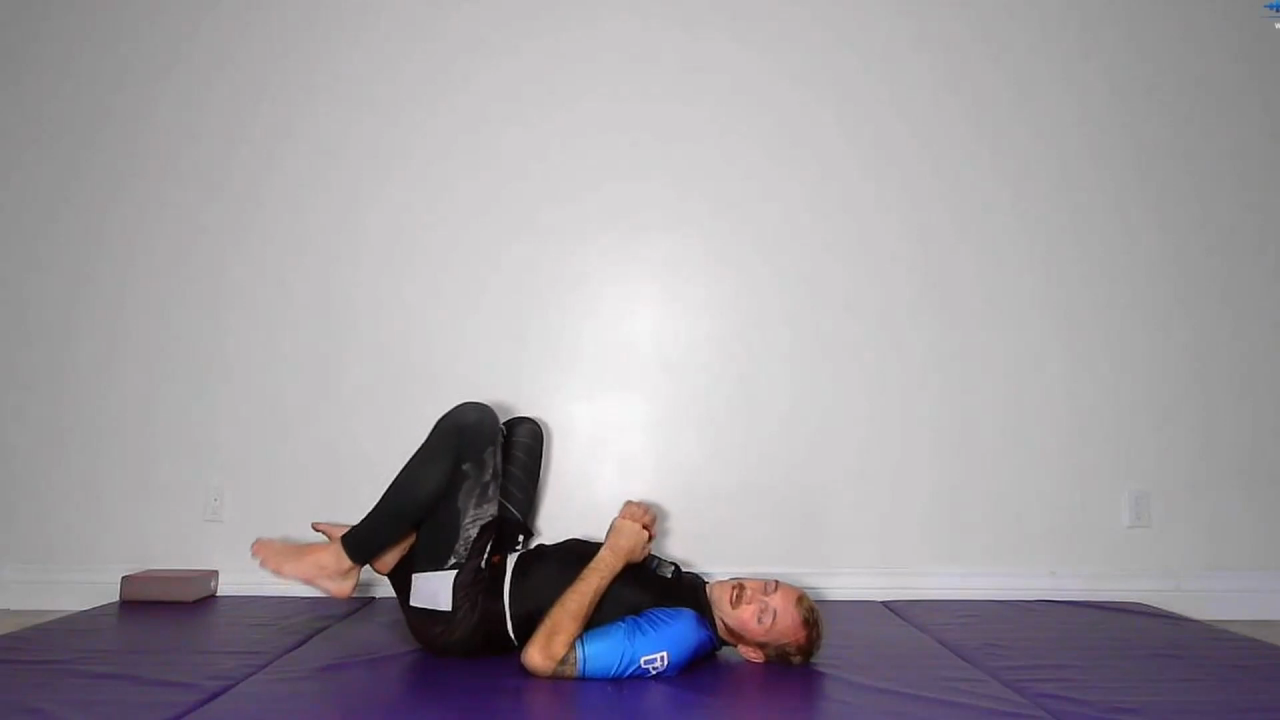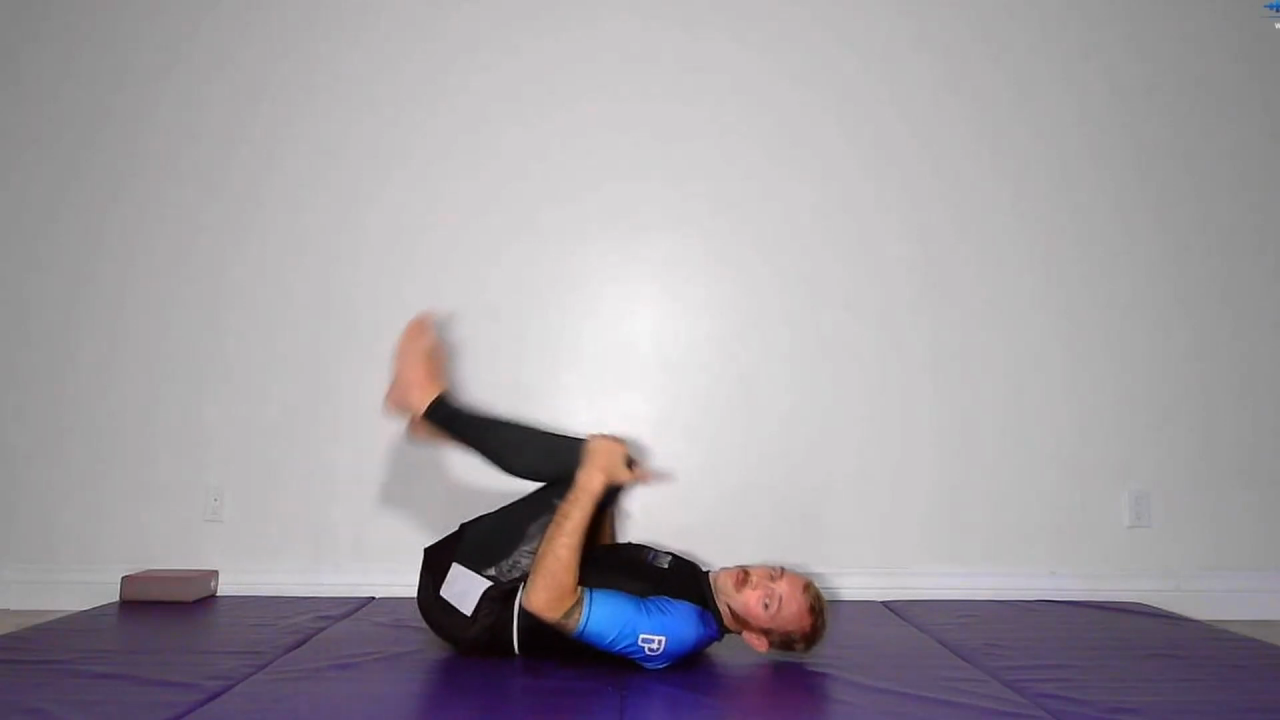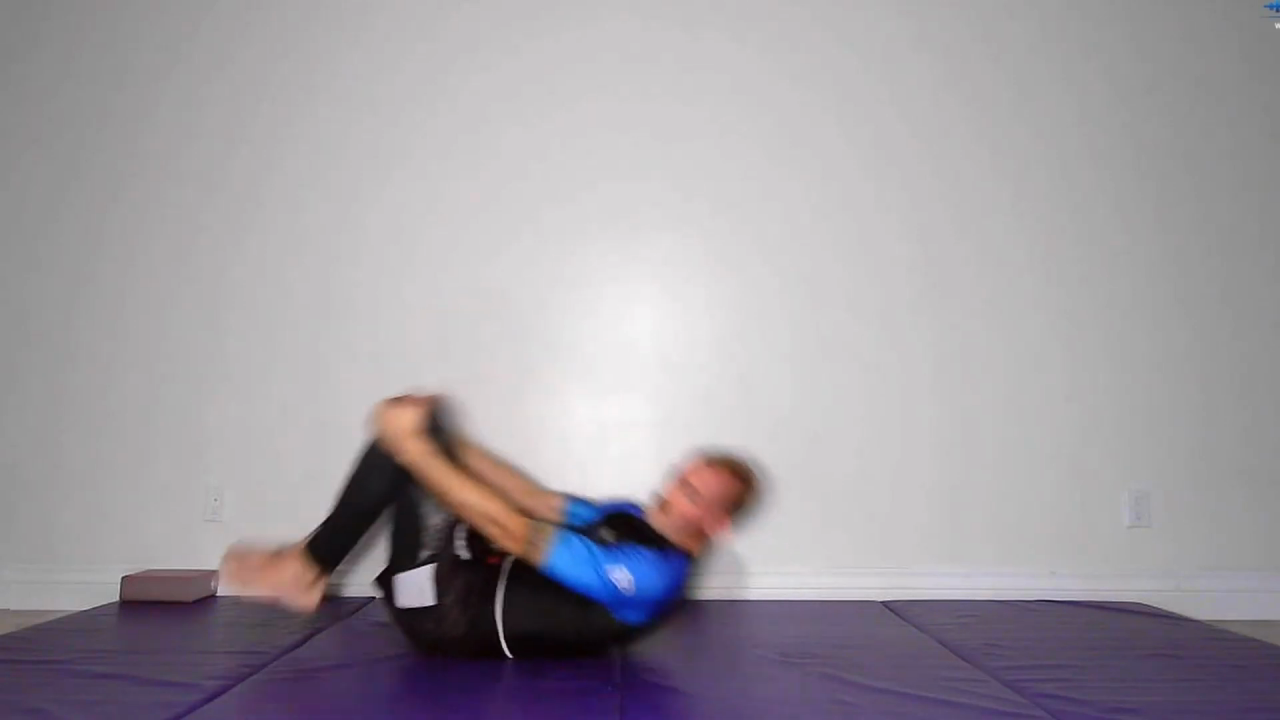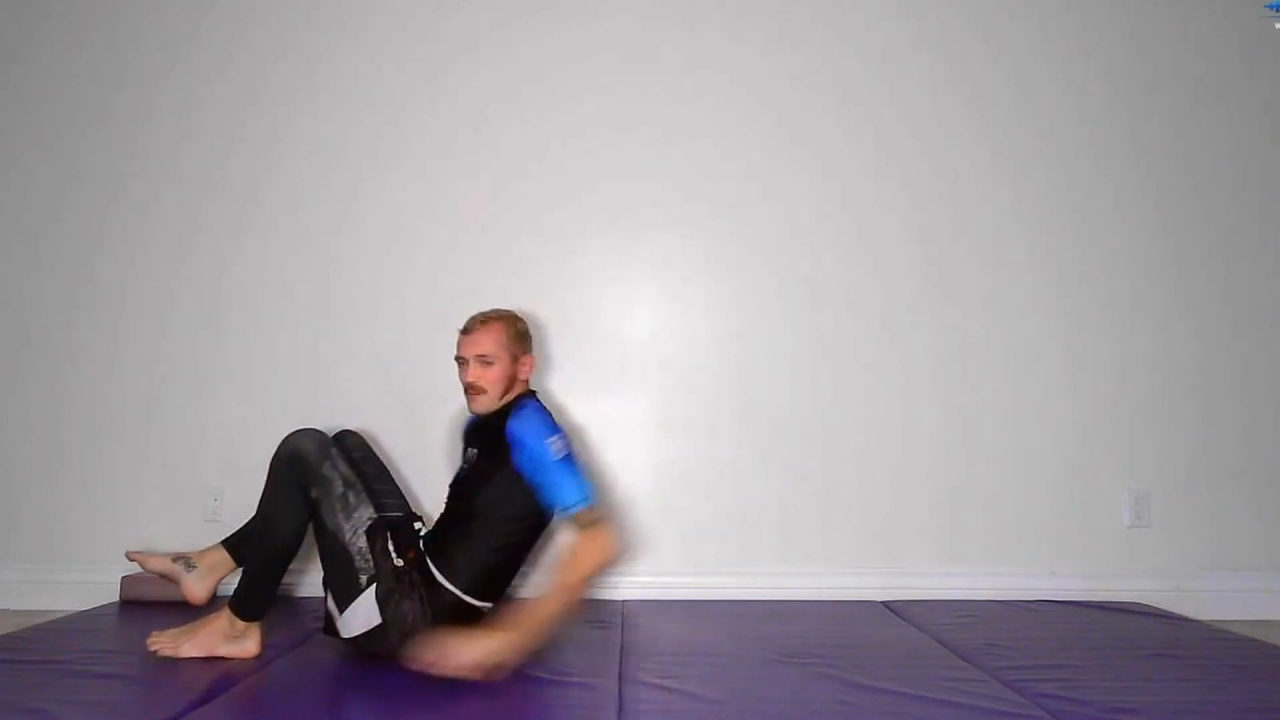
dt=0.7s
person 1, frame 1
left shoulder: (679, 641)
right shoulder: (693, 590)
left elbow: (542, 658)
left wrist: (614, 555)
right wrist: (630, 539)
left hip: (458, 611)
right hip: (502, 568)
left knee: (473, 424)
right knee: (522, 430)
left ankle: (345, 558)
right ankle: (396, 546)
person 1, frame 2
left shoulder: (676, 632)
right shoulder: (691, 582)
left elbow: (543, 601)
right elbow: (601, 561)
left wrist: (592, 483)
right wrist: (603, 478)
left hip: (470, 614)
right hip: (494, 585)
left knee: (589, 473)
right knee: (599, 462)
left ankle: (428, 401)
right ankle: (436, 409)
person 1, frame 3
left shoulder: (648, 574)
right shoulder: (634, 521)
left elbow: (509, 533)
right elbow: (540, 502)
left wrist: (410, 444)
right wrist: (445, 441)
left hip: (447, 614)
right hip: (476, 582)
left knee: (405, 441)
right knee: (420, 436)
left ankle: (304, 567)
right ankle: (308, 564)
person 1, frame 4
left shoulder: (527, 429)
right shoulder: (483, 422)
left elbow: (599, 540)
left wrist: (507, 634)
left hip: (419, 614)
left knee: (302, 450)
right knee: (344, 445)
left ankle: (238, 626)
right ankle: (216, 563)
